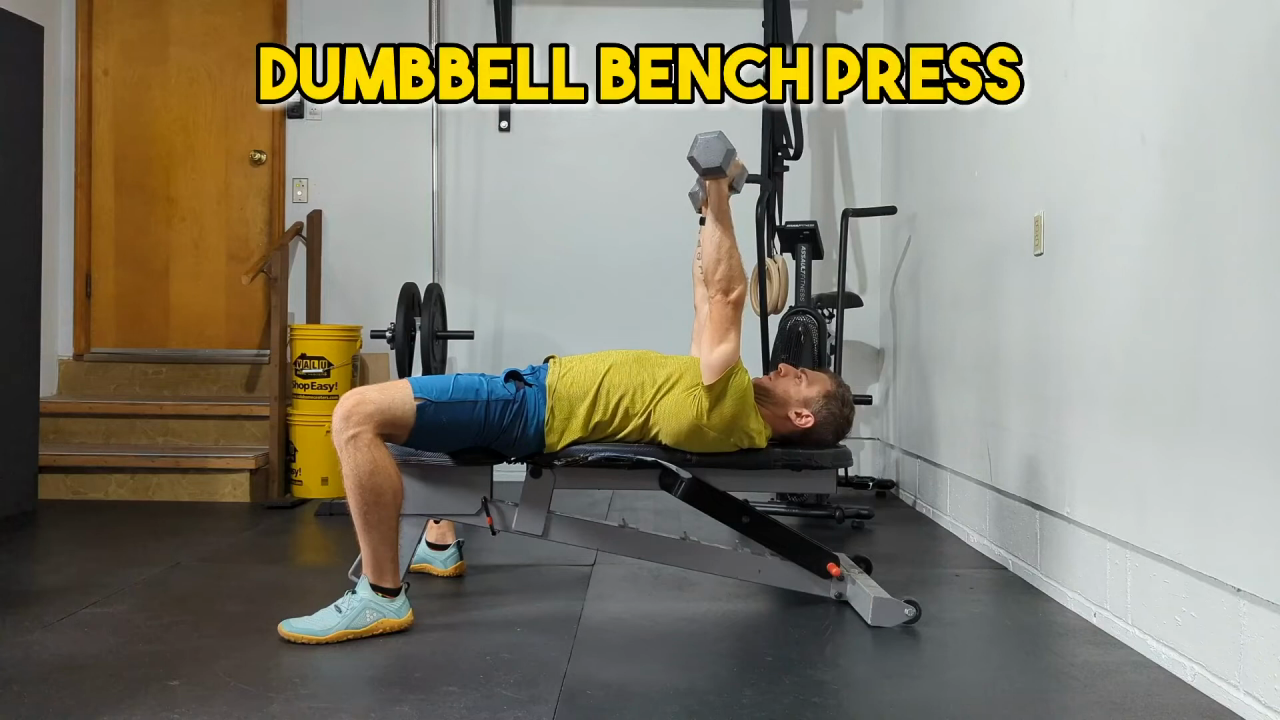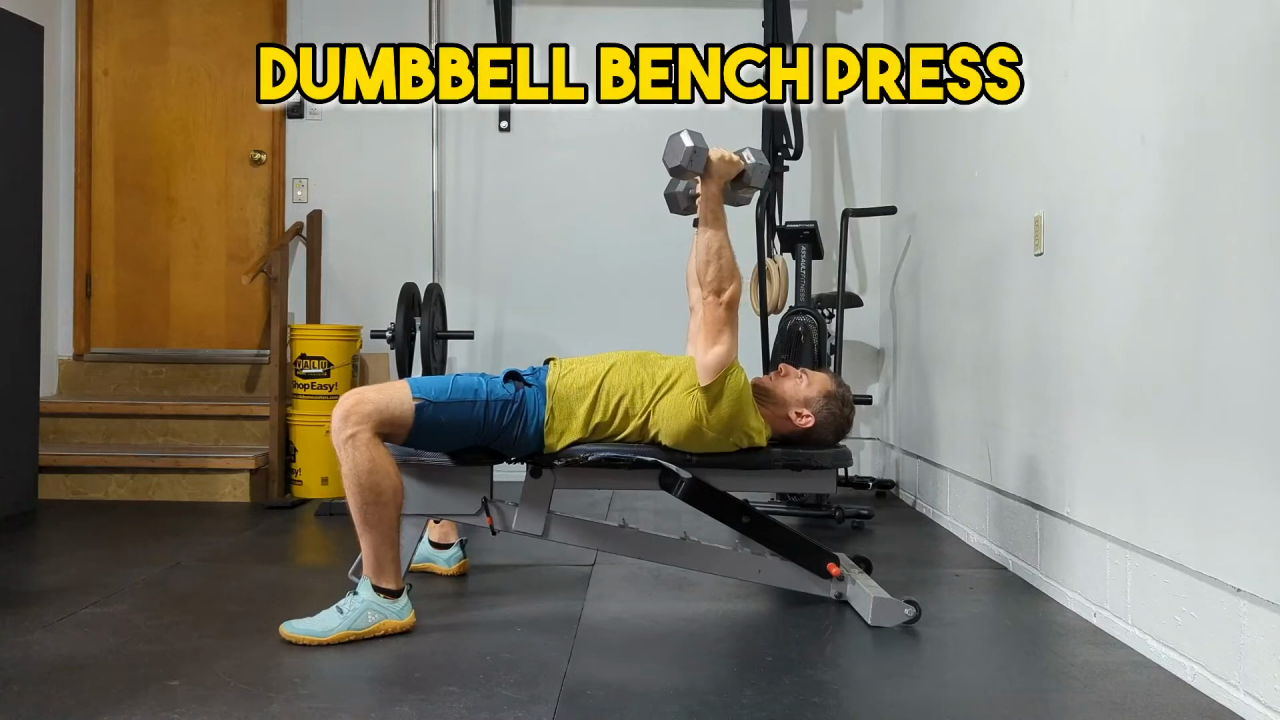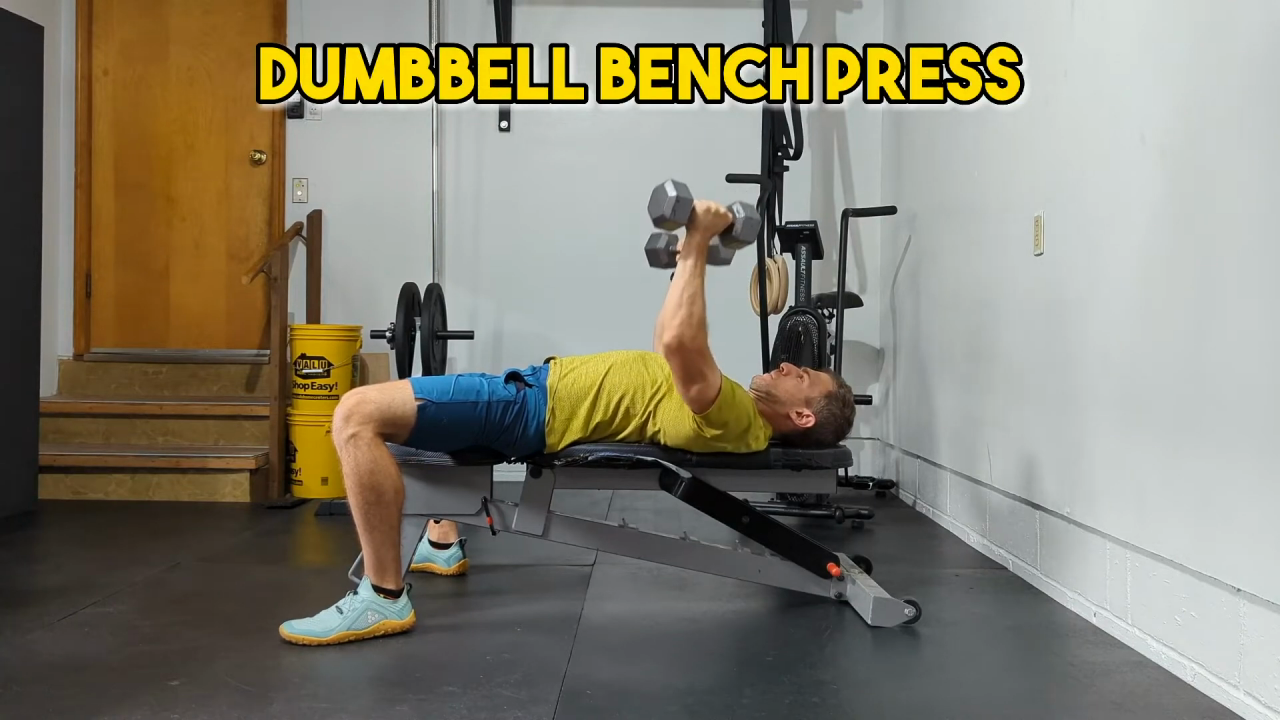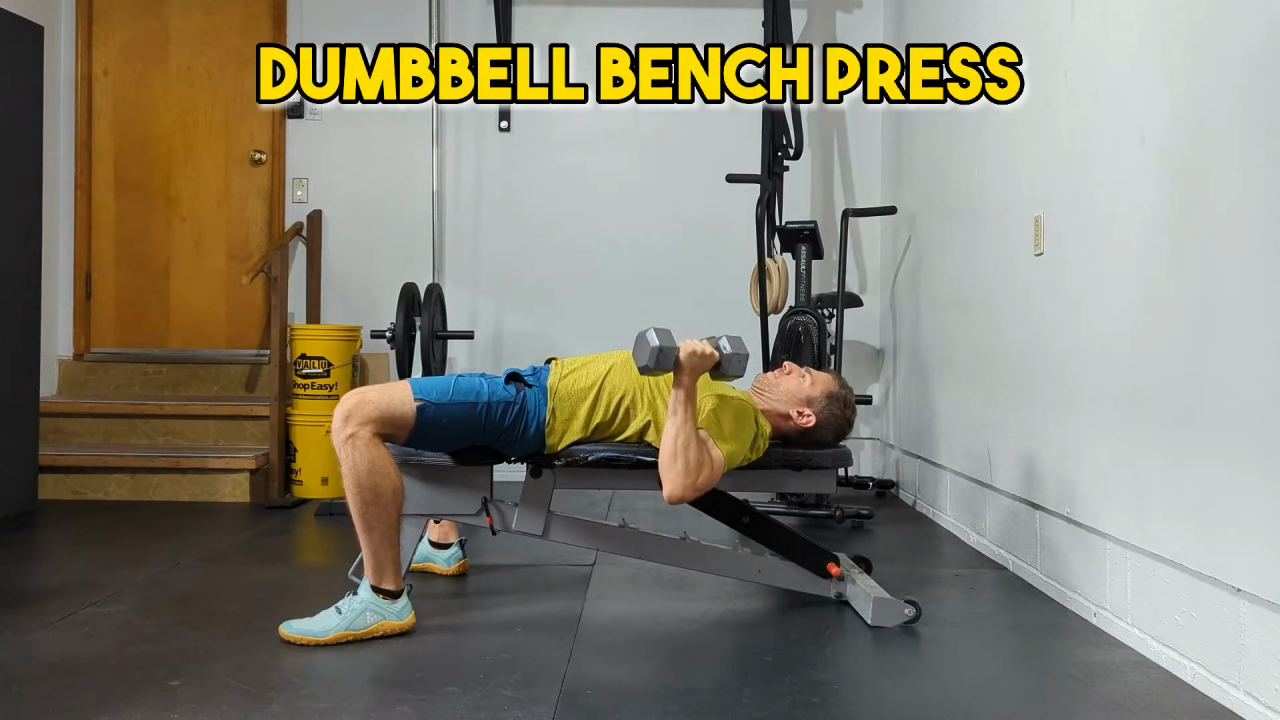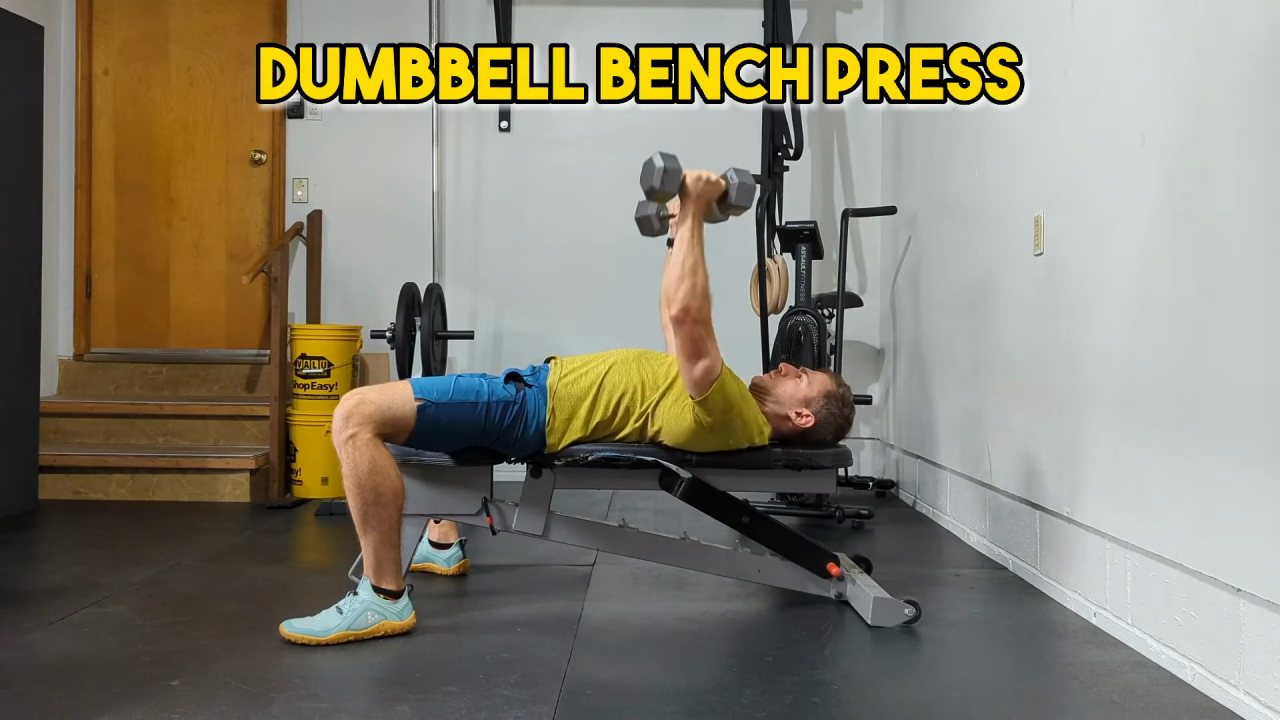
dt=1s
person 1, frame 1
left shoulder: (728, 416)
right shoulder: (735, 405)
left elbow: (727, 296)
right elbow: (707, 301)
left wrist: (719, 195)
right wrist: (710, 210)
left hip: (532, 408)
right hip: (545, 385)
left knee: (357, 413)
right knee: (410, 401)
left ankle: (381, 596)
right ankle: (440, 546)
person 1, frame 2
left shoulder: (728, 415)
right shoulder: (733, 405)
left elbow: (721, 296)
right elbow: (702, 301)
left wrist: (712, 193)
right wrist: (705, 208)
left hip: (530, 409)
right hip: (544, 385)
left knee: (356, 414)
right knee: (414, 399)
left ankle: (383, 597)
right ankle: (442, 543)
person 1, frame 3
left shoulder: (734, 423)
right shoulder: (739, 409)
left elbow: (677, 343)
right elbow: (680, 341)
left wrist: (696, 247)
right wrist: (691, 252)
left hip: (533, 408)
right hip: (544, 386)
left knee: (359, 415)
right knee: (417, 397)
left ankle: (384, 598)
right ankle: (441, 547)
person 1, frame 4
left shoulder: (740, 424)
right shoulder: (737, 407)
left elbow: (679, 486)
left wrist: (684, 383)
right wrist: (690, 374)
left hip: (534, 407)
right hip: (544, 384)
left knee: (358, 415)
right knee: (420, 400)
left ankle: (383, 598)
right ankle: (441, 544)
person 1, frame 5
left shoulder: (730, 418)
right shoulder: (736, 406)
left elbow: (684, 315)
right elbow: (686, 319)
left wrist: (694, 214)
right wrist: (682, 230)
left hip: (534, 409)
right hip: (544, 387)
left knee: (357, 415)
right knee: (417, 402)
left ankle: (384, 599)
right ankle: (442, 547)
